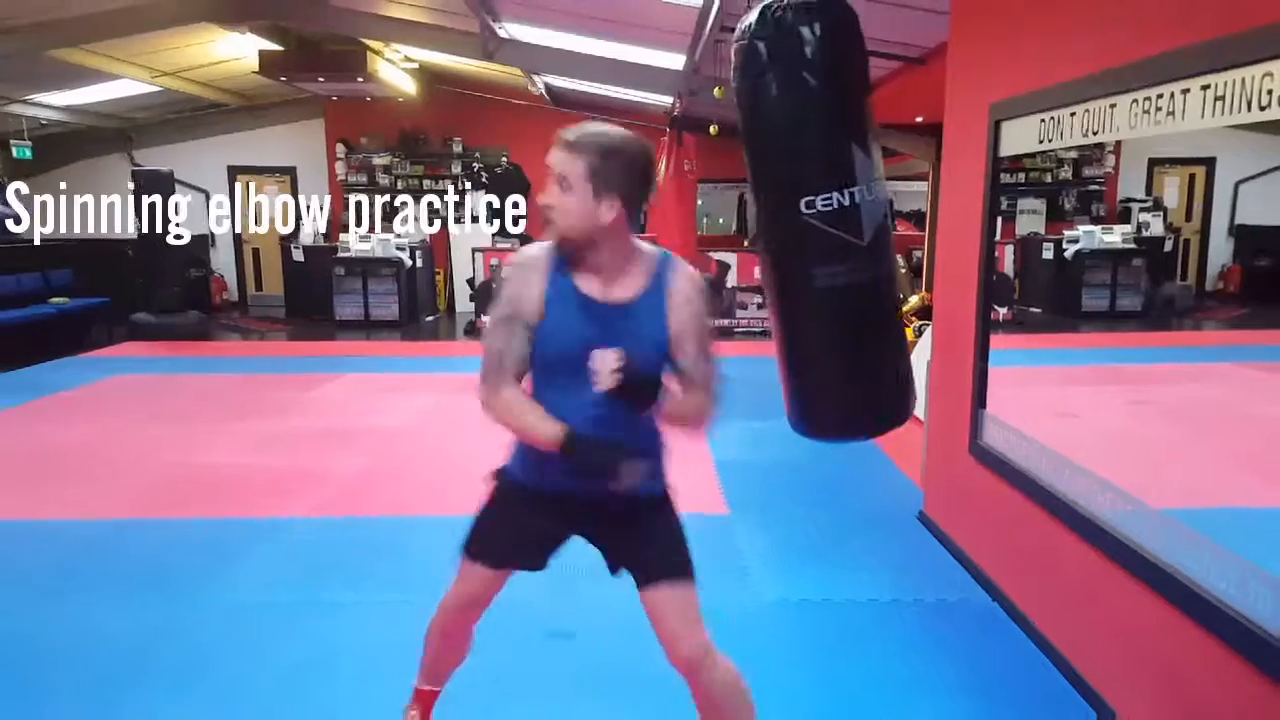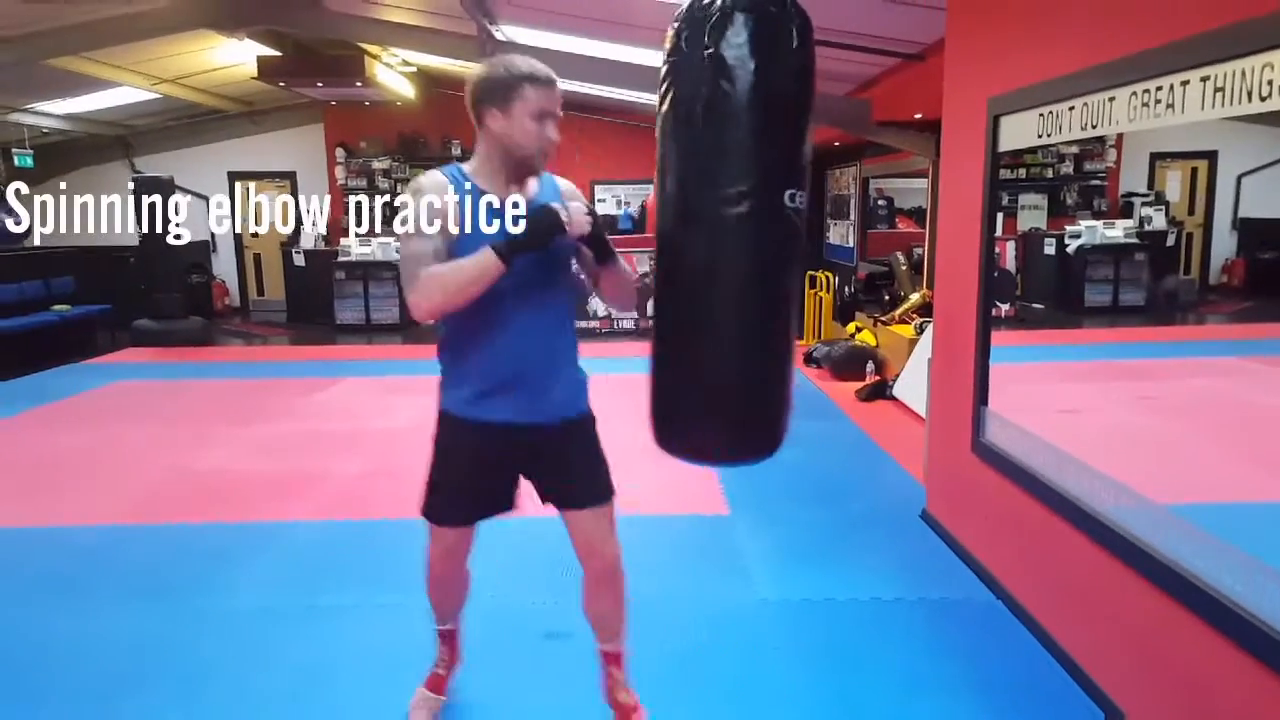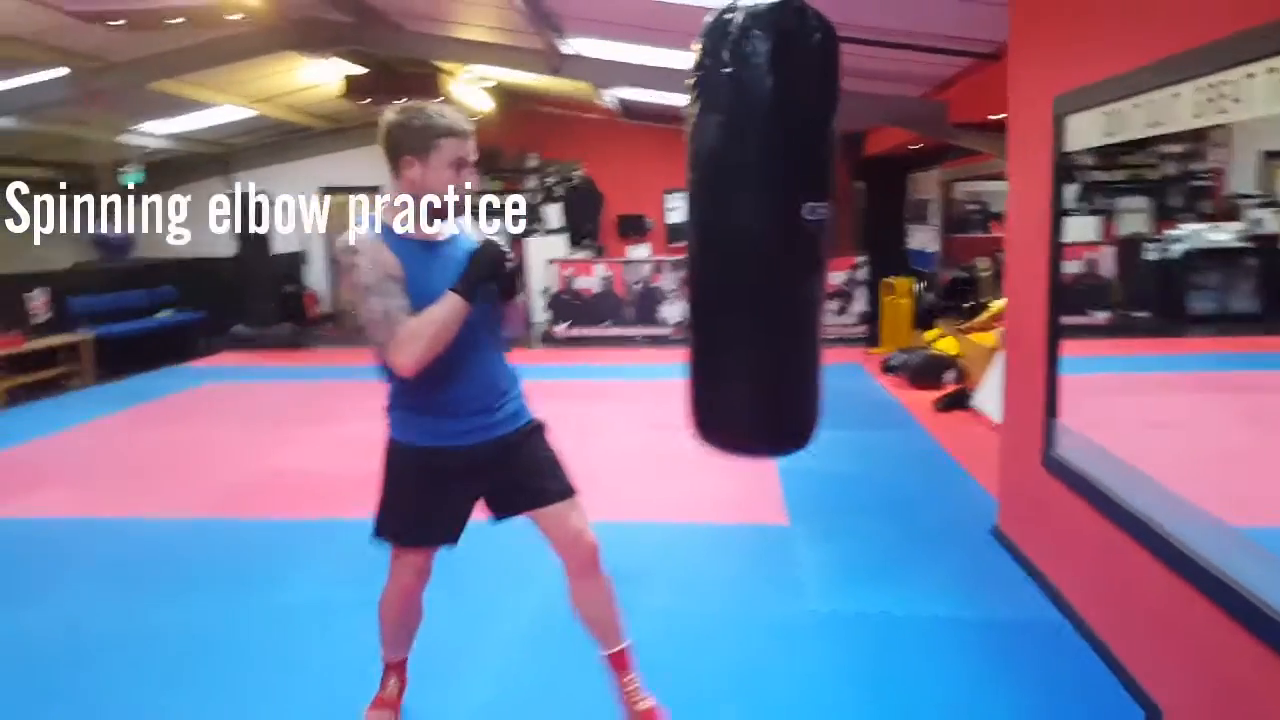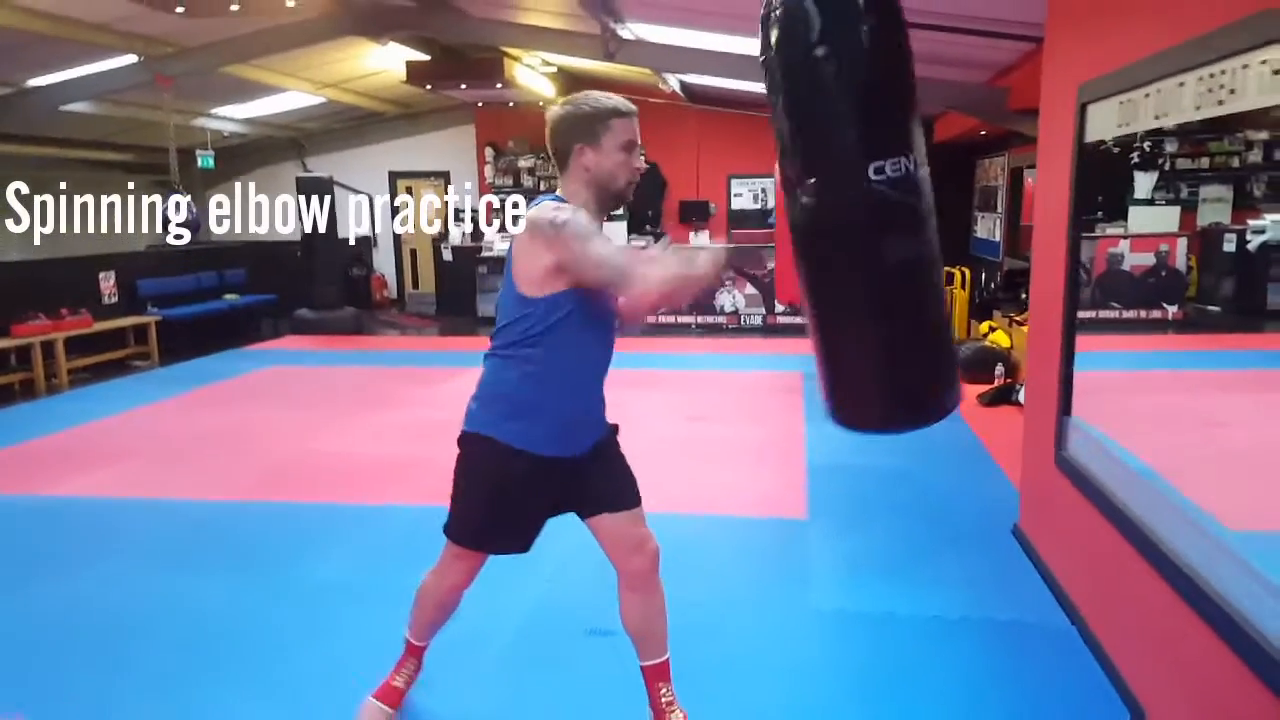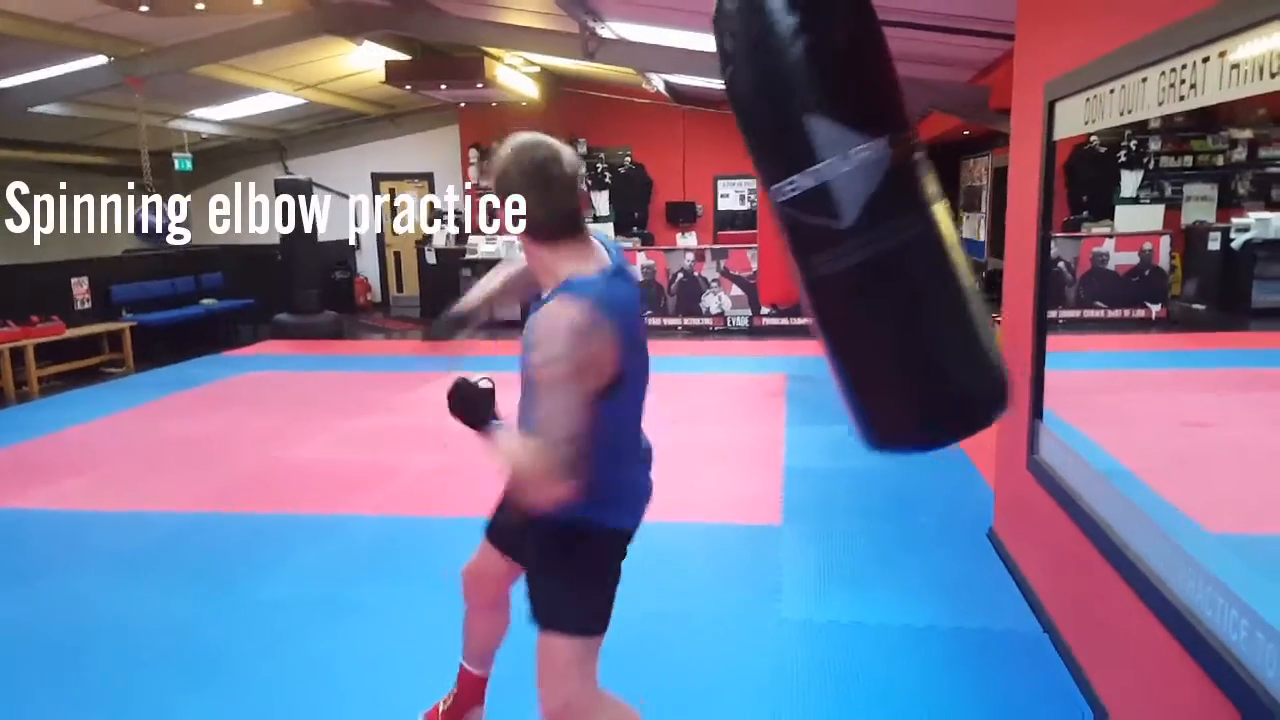
dt=1s
person 1, frame 1
left shoulder: (678, 286)
right shoulder: (533, 270)
left elbow: (699, 409)
right elbow: (497, 391)
left wrist: (641, 386)
right wrist: (570, 441)
left hip: (631, 489)
right hip: (542, 476)
left knee: (691, 649)
right knee: (461, 601)
person 1, frame 2
left shoulder: (561, 194)
right shoulder: (437, 193)
left elbow: (625, 297)
right elbow: (424, 300)
left wrist: (599, 248)
right wrist: (512, 245)
left hip: (562, 414)
right hip: (474, 417)
left knee: (602, 555)
right knee: (447, 551)
right ankle: (447, 657)
person 1, frame 3
left shoulder: (468, 230)
right shoulder: (370, 249)
right elbow: (405, 355)
left wrist: (505, 286)
right wrist: (468, 284)
left hip: (508, 426)
right hip: (426, 444)
left knee: (581, 547)
right knee: (409, 573)
person 1, frame 4
left shoulder: (590, 230)
right shoulder: (553, 227)
left elbow: (622, 302)
right elbow: (647, 286)
left wrist: (633, 295)
right wrist: (724, 256)
left hip: (584, 436)
right hip: (510, 440)
left knee: (640, 558)
right knee: (458, 566)
right ankle: (406, 665)
person 1, frame 5
left shoulder: (564, 326)
right shoulder: (597, 250)
left elbow: (547, 486)
right elbow: (534, 266)
left wrist: (488, 422)
right wrist: (471, 304)
left hip: (588, 512)
right hip: (566, 484)
right knee: (482, 579)
